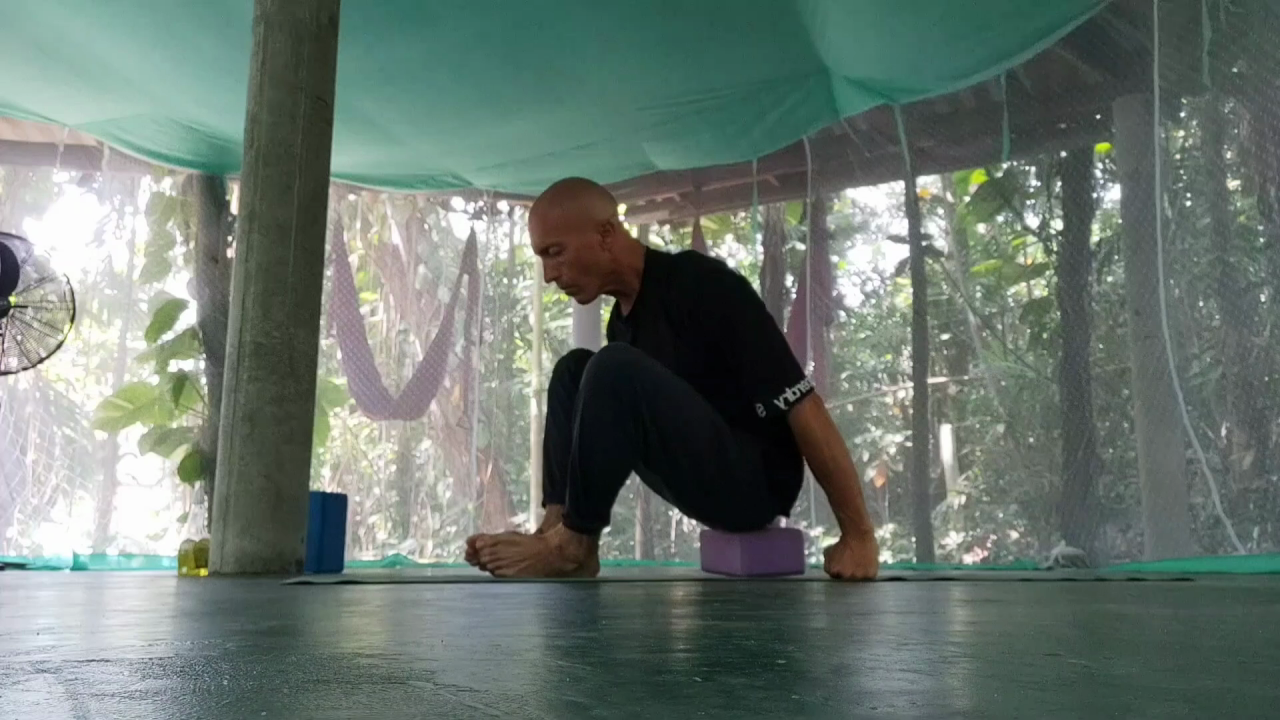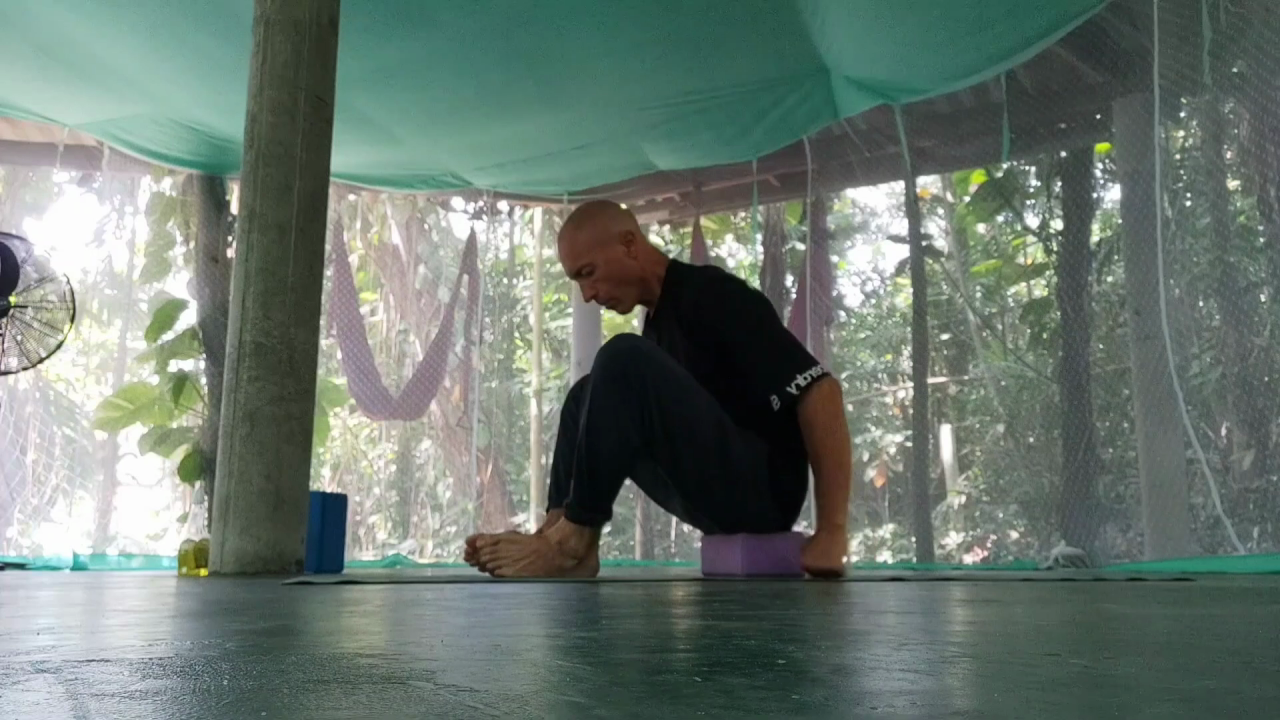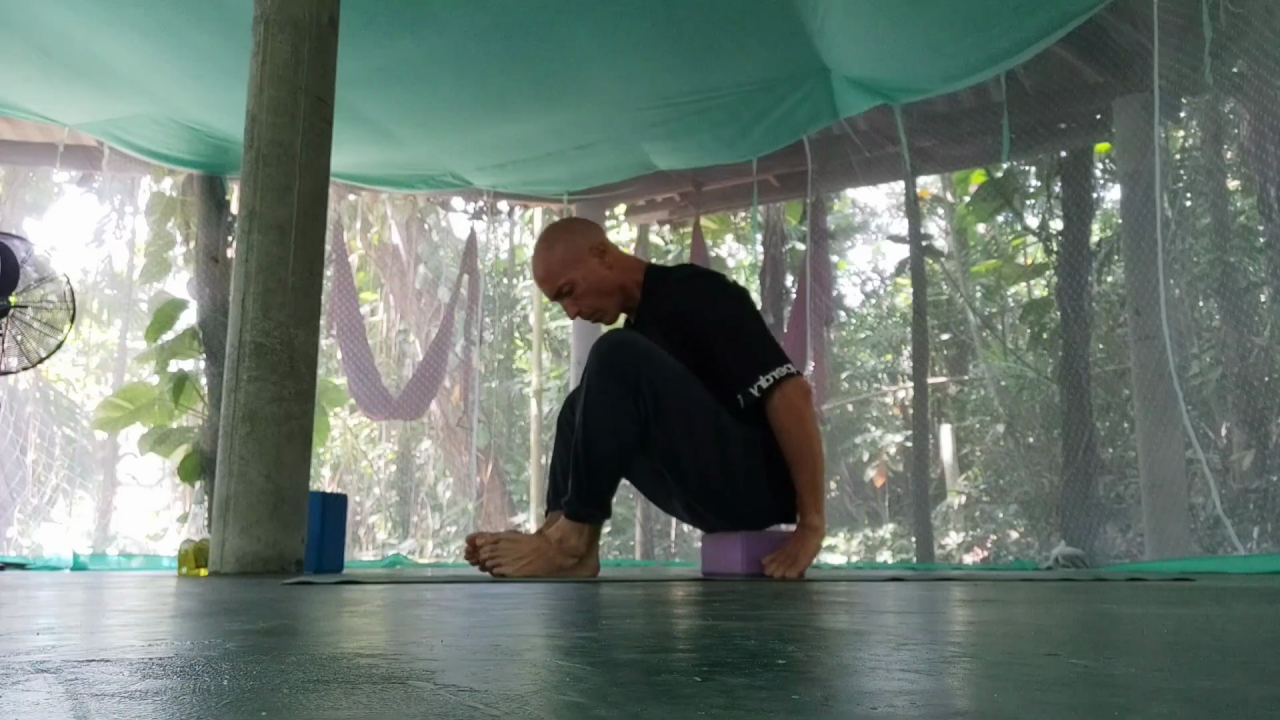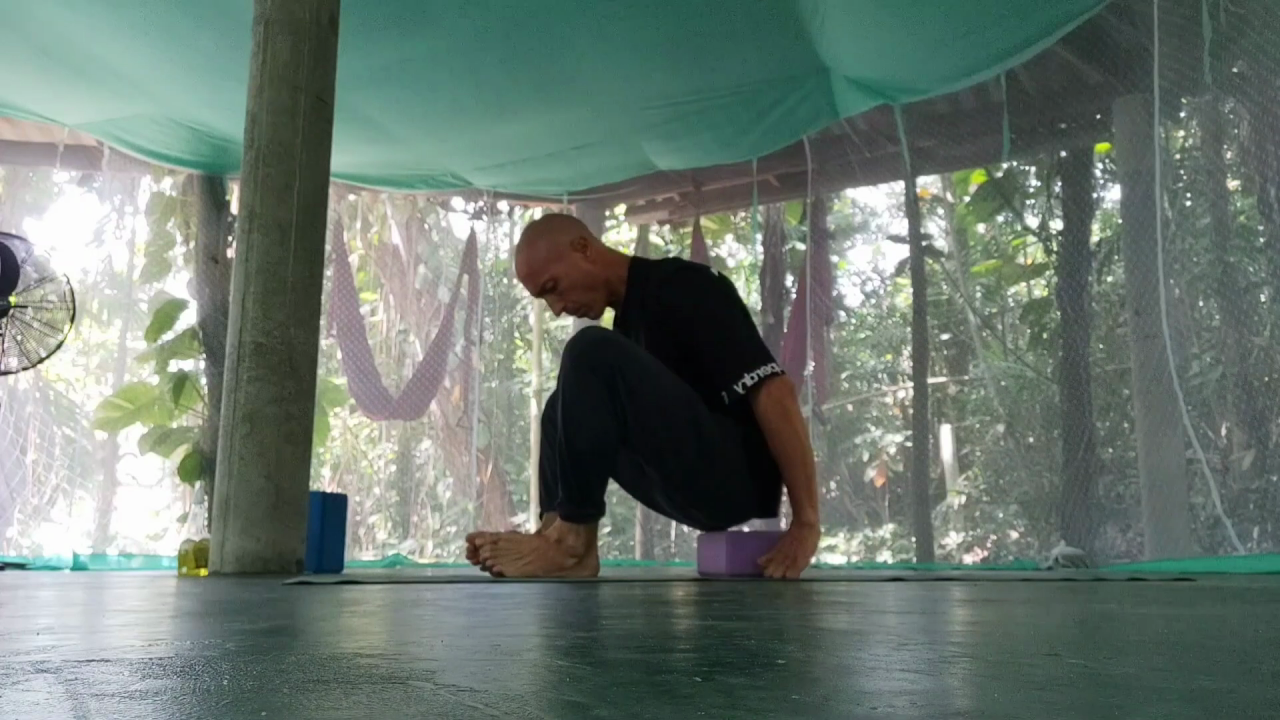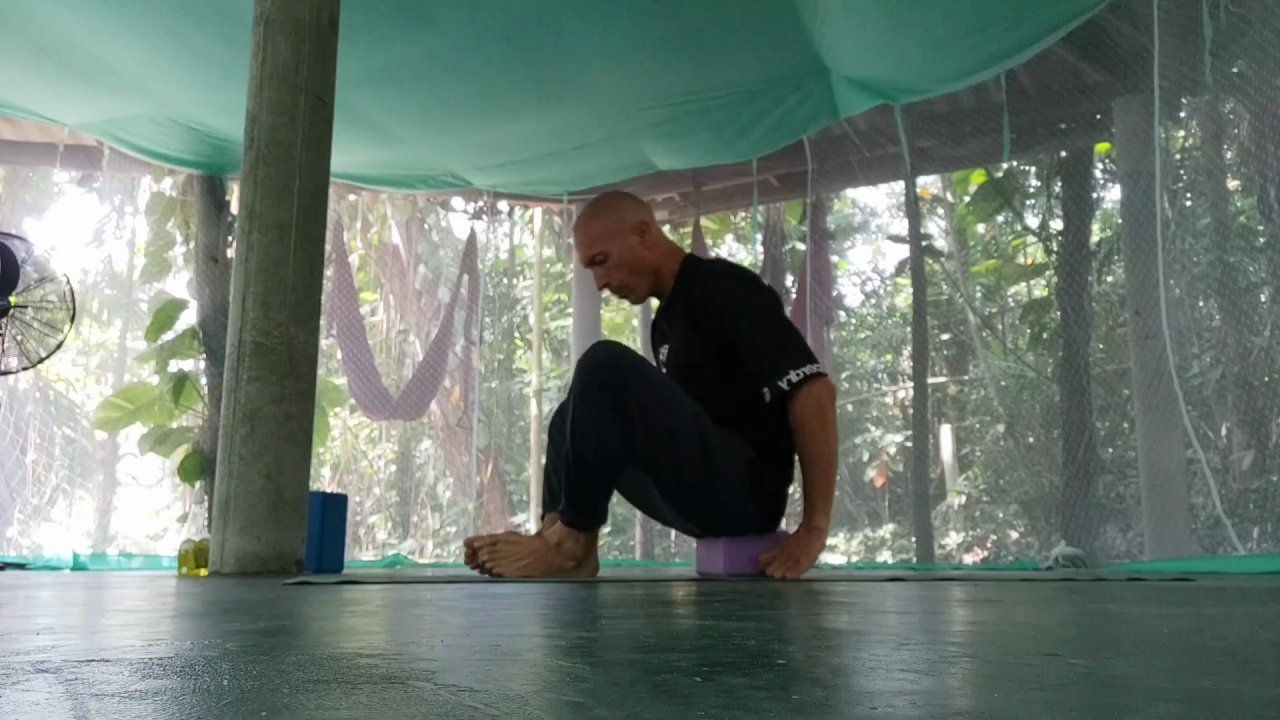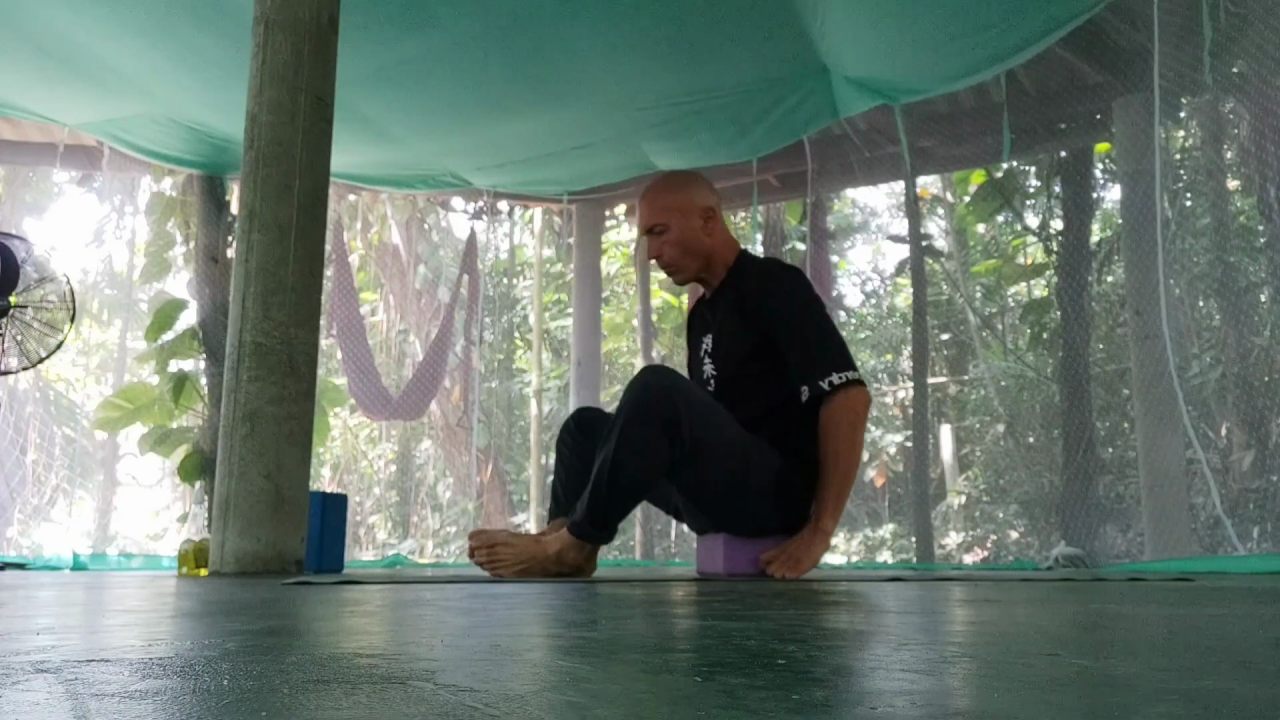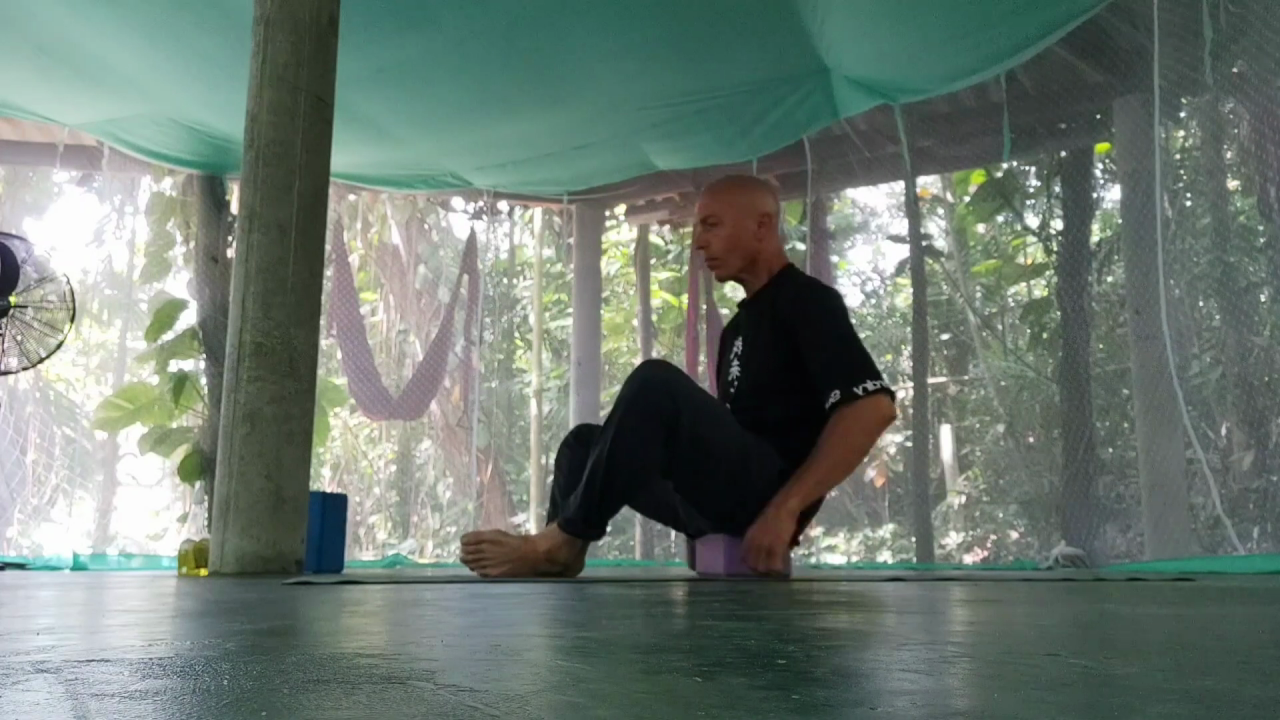
dt=0.5s
person 1, frame 1
left shoulder: (701, 288)
right shoulder: (621, 321)
left elbow: (800, 405)
left wrist: (858, 535)
left hip: (755, 484)
right hip: (703, 479)
left knee: (615, 370)
right knee: (574, 372)
left ankle: (574, 543)
right ankle: (560, 528)
person 1, frame 2
left shoulder: (714, 297)
right shoulder: (656, 325)
left elbow: (819, 390)
left wrist: (832, 527)
left hip: (760, 491)
right hip: (710, 492)
left knee: (623, 363)
right knee: (590, 394)
left ankle: (573, 539)
right ankle: (561, 529)
person 1, frame 3
left shoulder: (694, 294)
right shoulder: (637, 328)
left elbow: (791, 392)
left wrist: (811, 526)
left hip: (754, 486)
right hip: (706, 492)
left knee: (617, 356)
right knee: (585, 405)
left ankle: (574, 538)
right ankle: (558, 530)
person 1, frame 4
left shoulder: (680, 288)
right shoulder: (627, 321)
left elbow: (773, 390)
left wrist: (806, 523)
left hip: (737, 480)
right hip: (694, 485)
left knee: (592, 354)
right knee: (566, 408)
left ankle: (571, 537)
right ankle: (558, 530)
person 1, frame 5
left shoulder: (724, 289)
right shoulder: (666, 321)
left elbow: (812, 389)
left wrist: (814, 528)
left hip: (744, 491)
right hip: (699, 495)
left knee: (605, 367)
right knee: (576, 414)
left ankle: (572, 542)
right ankle: (555, 534)
person 1, frame 6
left shoulder: (775, 287)
right shoulder: (702, 315)
left elbow: (848, 396)
left wrist: (818, 531)
left hip: (771, 493)
right hip: (720, 492)
left knee: (657, 389)
right knee: (585, 425)
left ankle: (575, 544)
right ankle: (560, 536)
person 1, frame 7
left shoulder: (807, 302)
right shoulder: (739, 325)
left elbow: (873, 407)
left wrist: (787, 507)
right wrist: (698, 527)
left hip: (769, 493)
right hip: (723, 496)
left knee: (655, 382)
right knee: (584, 441)
left ankle: (565, 540)
right ankle: (560, 544)
